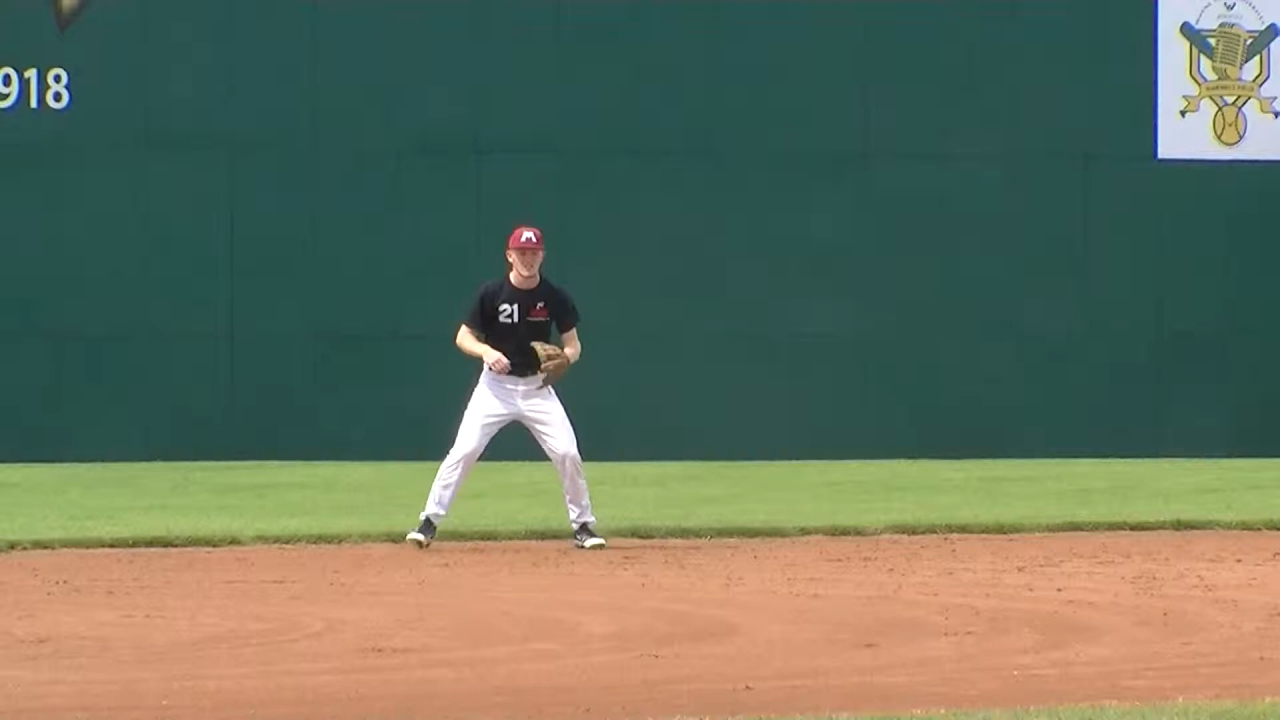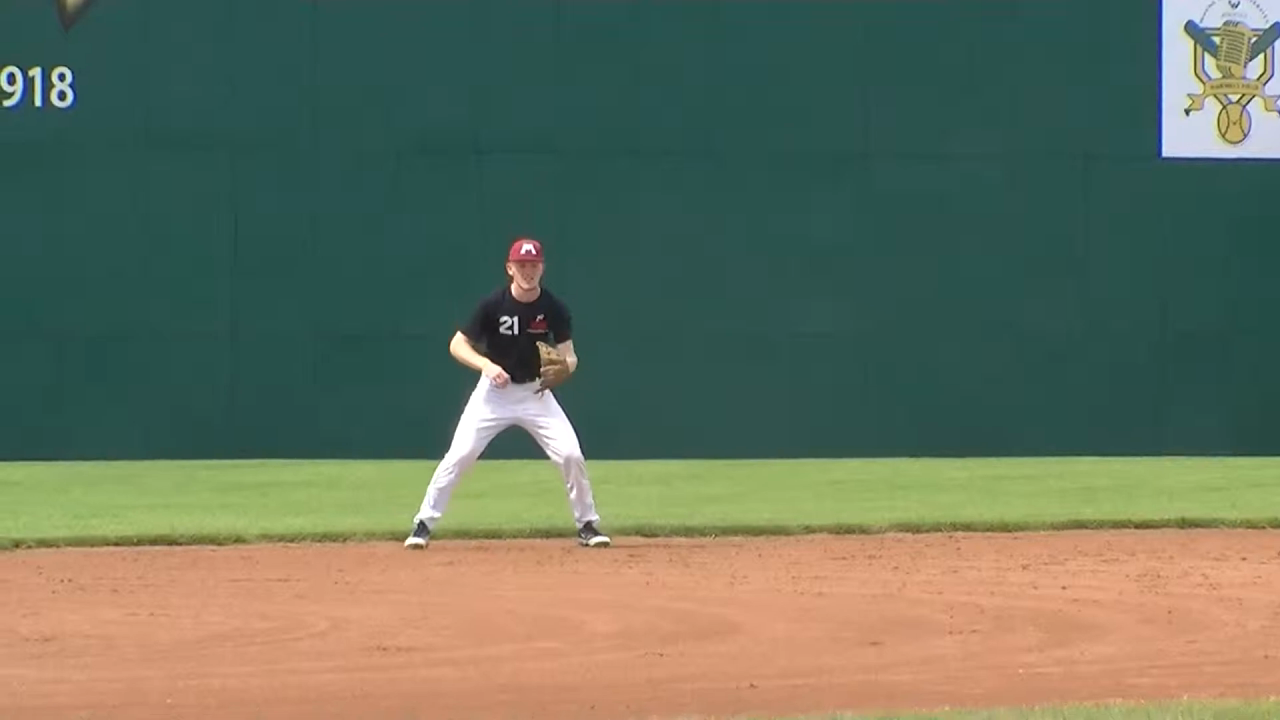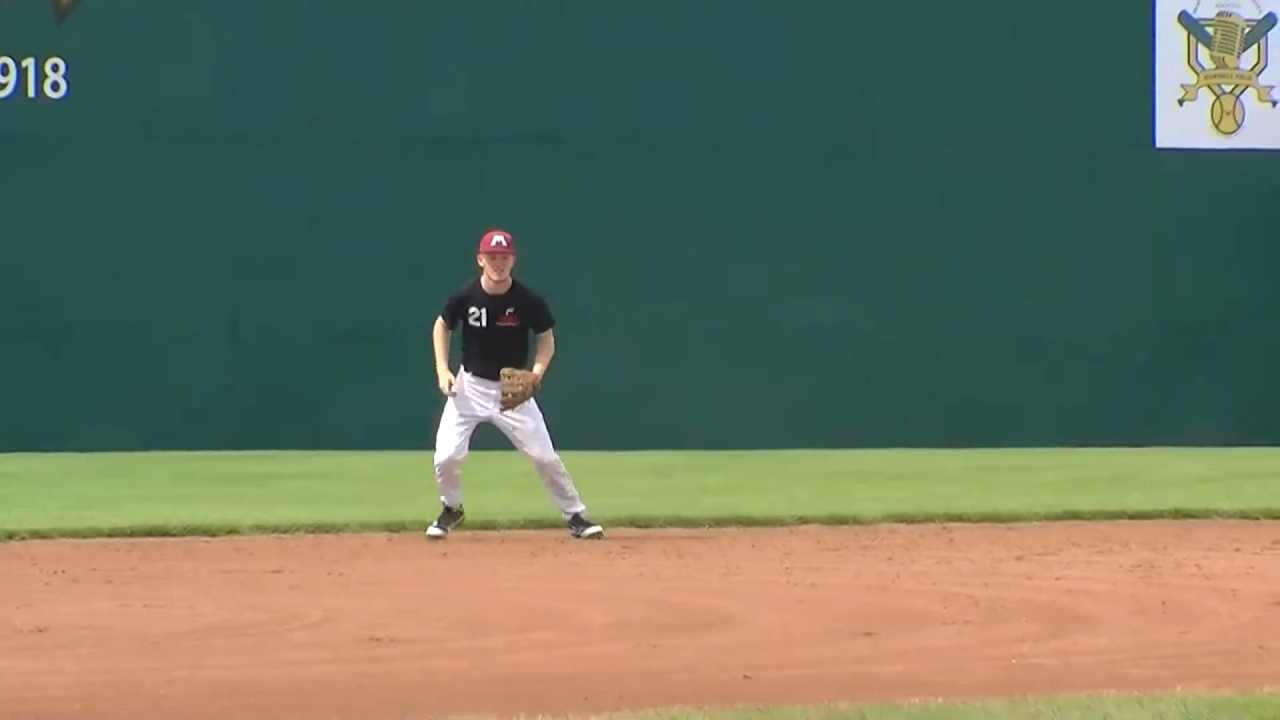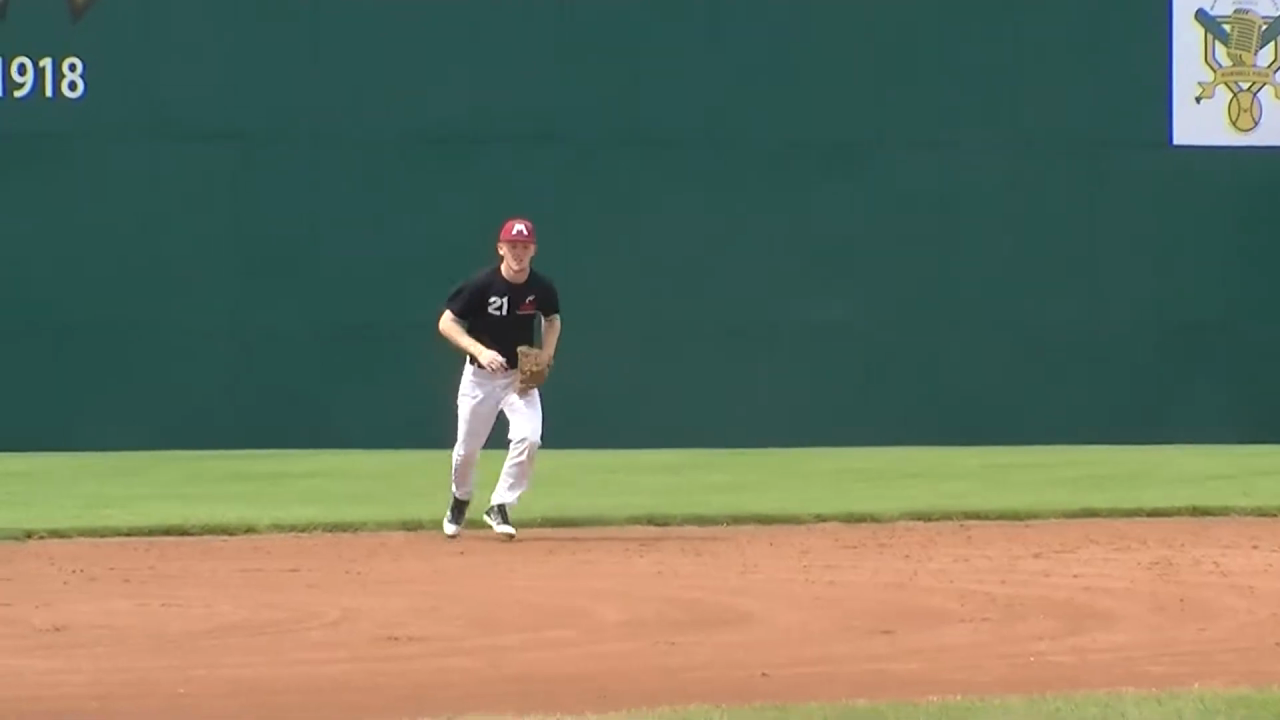
dt=0.3s
person 1, frame 1
left shoulder: (556, 296)
right shoulder: (491, 293)
left elbow: (573, 345)
right elbow: (464, 336)
left wrist: (563, 359)
right wrist: (486, 351)
left hip: (537, 386)
right hip: (495, 384)
left knee: (567, 452)
right knee: (462, 452)
left ankle: (582, 525)
right ankle: (429, 521)
person 1, frame 2
left shoulder: (554, 308)
right shoulder: (493, 304)
left elbow: (569, 355)
right elbow: (458, 344)
left wrist: (563, 367)
right wrist: (485, 365)
left hip: (535, 391)
right hip: (494, 391)
left knee: (571, 454)
right knee: (458, 456)
left ankle: (587, 525)
right ankle: (424, 524)
person 1, frame 3
left shoulder: (531, 299)
right shoulder: (464, 296)
left elbow: (547, 338)
right elbow: (441, 327)
left wrist: (536, 374)
right wrist: (442, 369)
right hip: (470, 385)
left knee: (544, 457)
right knee: (447, 455)
left ankle: (575, 515)
right ankle: (451, 509)
person 1, frame 4
left shoulder: (543, 288)
right shoulder: (480, 284)
left elbow: (552, 321)
right elbow: (446, 324)
left wrist: (546, 356)
right wrist: (479, 351)
left hip: (520, 375)
right hip: (480, 377)
left knee: (529, 438)
right knee: (467, 449)
left ankle: (500, 507)
right ankle: (460, 499)
